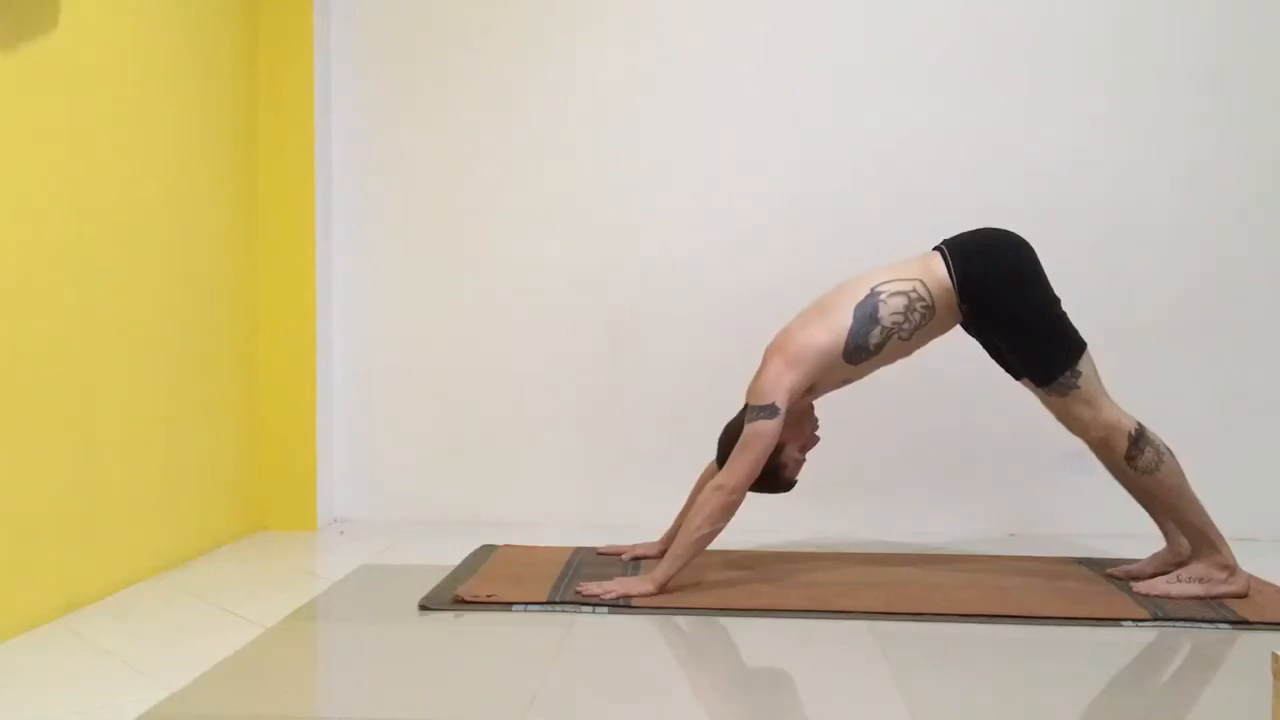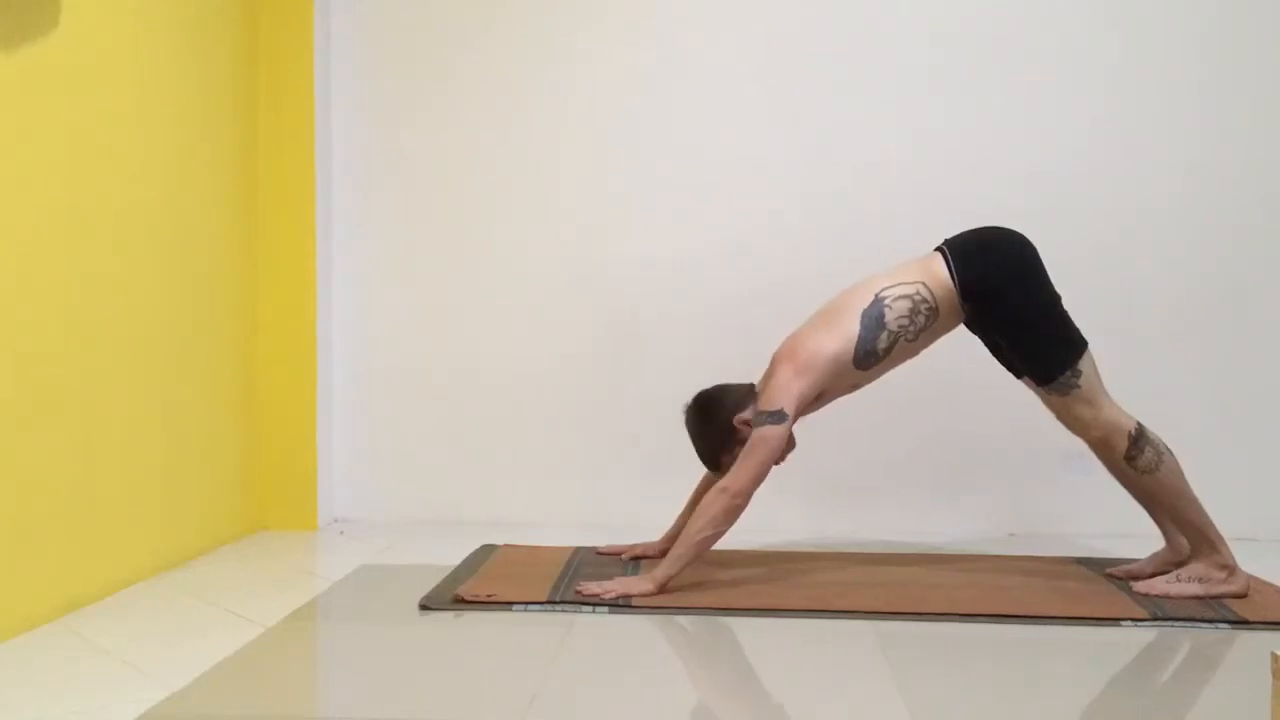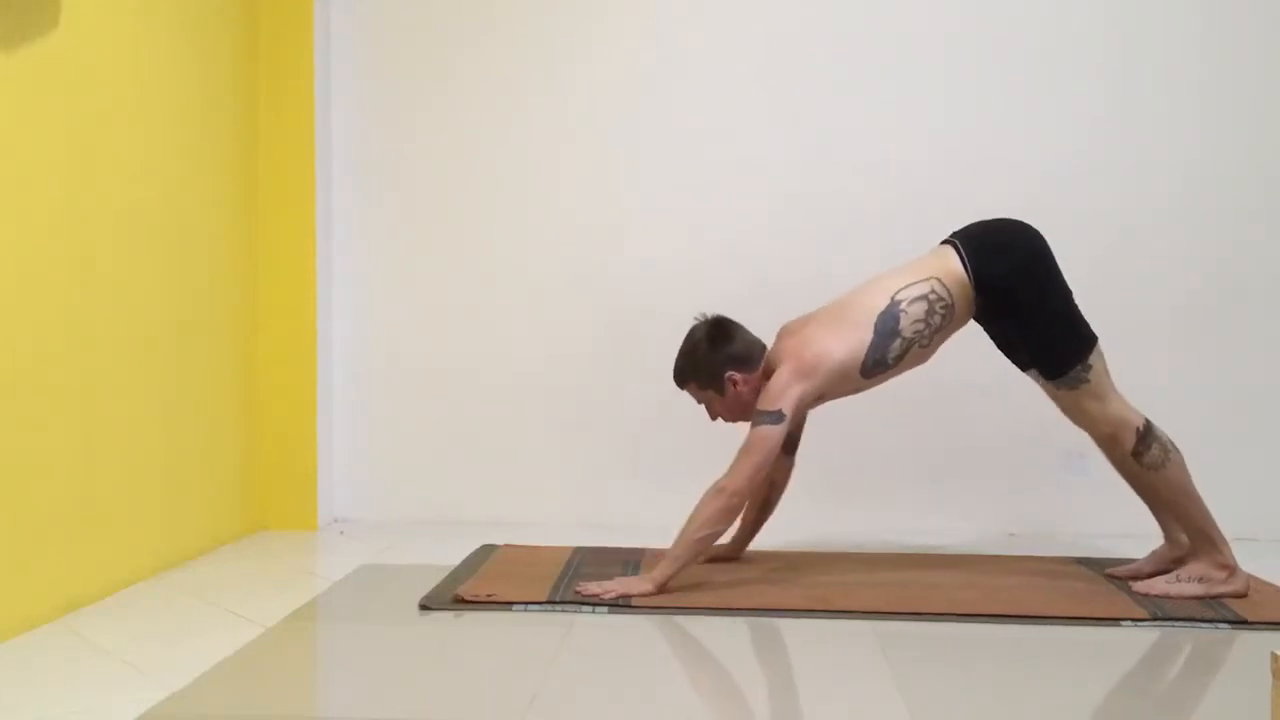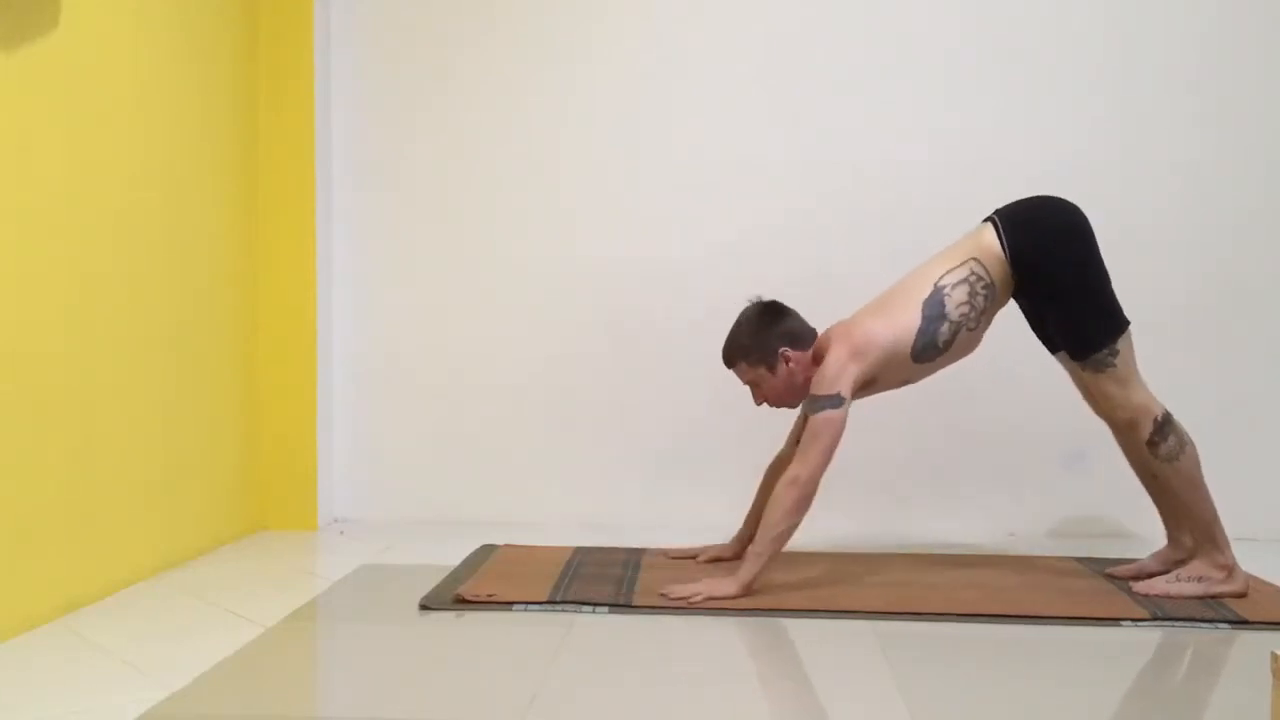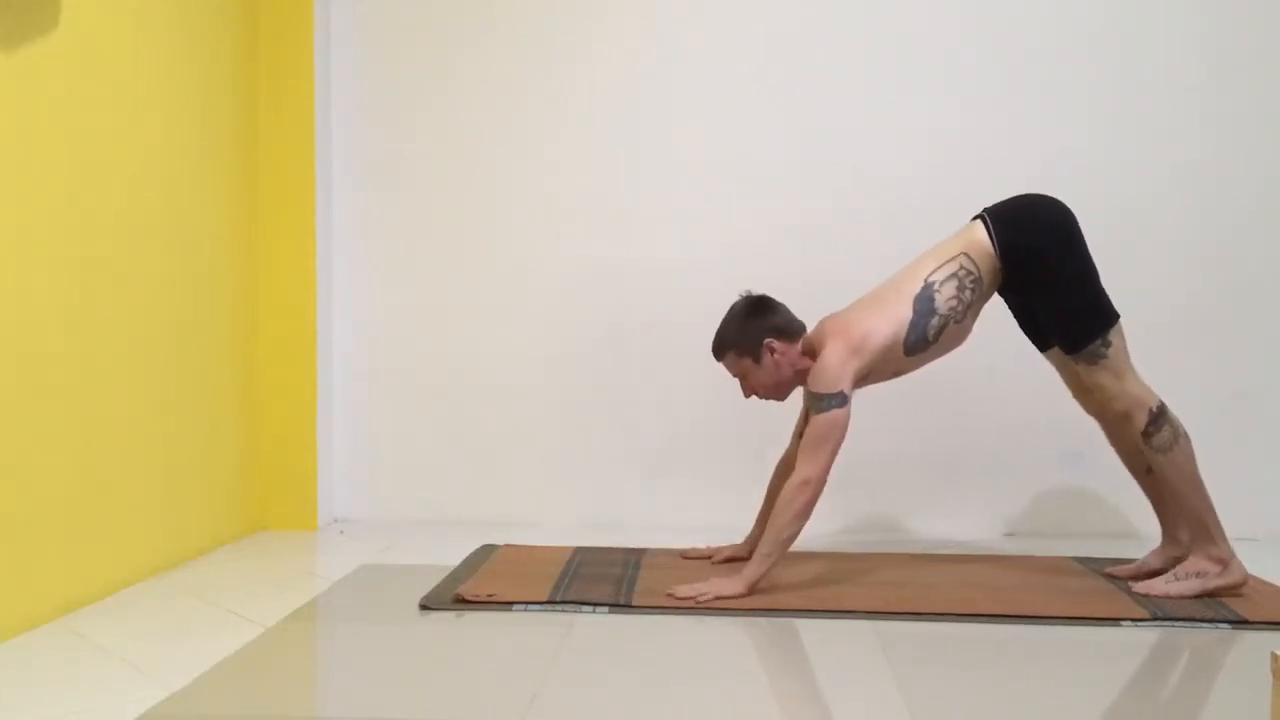
dt=1s
person 1, frame 1
left shoulder: (779, 380)
right shoulder: (782, 380)
left elbow: (727, 486)
right elbow: (719, 468)
left wrist: (655, 579)
right wrist: (664, 541)
left hip: (987, 270)
right hip: (973, 278)
left knee: (1098, 419)
right knee: (1090, 422)
left ankle: (1218, 560)
right ankle: (1179, 545)
person 1, frame 2
left shoulder: (787, 387)
right shoulder: (780, 378)
left elbow: (732, 492)
right elbow: (721, 472)
left wrist: (655, 578)
right wrist: (666, 540)
left hip: (990, 270)
right hip: (976, 276)
left knee: (1097, 419)
right knee: (1089, 421)
left ankle: (1218, 561)
right ankle: (1178, 545)
person 1, frame 3
left shoulder: (791, 377)
right shoulder: (787, 343)
left elbow: (731, 490)
right elbow: (777, 465)
left wrist: (654, 577)
right wrist: (737, 546)
left hip: (1000, 263)
right hip: (983, 268)
left knee: (1106, 415)
right knee: (1090, 414)
left ankle: (1217, 561)
right ankle: (1179, 543)
person 1, frame 4
left shoulder: (838, 364)
right shoulder: (829, 358)
left elbow: (802, 481)
right elbow: (786, 460)
left wrist: (741, 578)
right wrist: (741, 541)
left hip: (1040, 240)
right hip: (1021, 247)
left knee: (1125, 403)
right knee: (1115, 407)
left ankle: (1217, 561)
right ankle: (1183, 544)
person 1, frame 5
left shoulder: (834, 359)
right shoulder: (822, 351)
left elbow: (808, 479)
right elbow: (793, 458)
left wrist: (747, 578)
right wrist: (752, 543)
left hip: (1029, 235)
right hip: (1010, 247)
left knee: (1120, 397)
right knee: (1100, 400)
left ankle: (1215, 556)
right ankle: (1178, 540)
